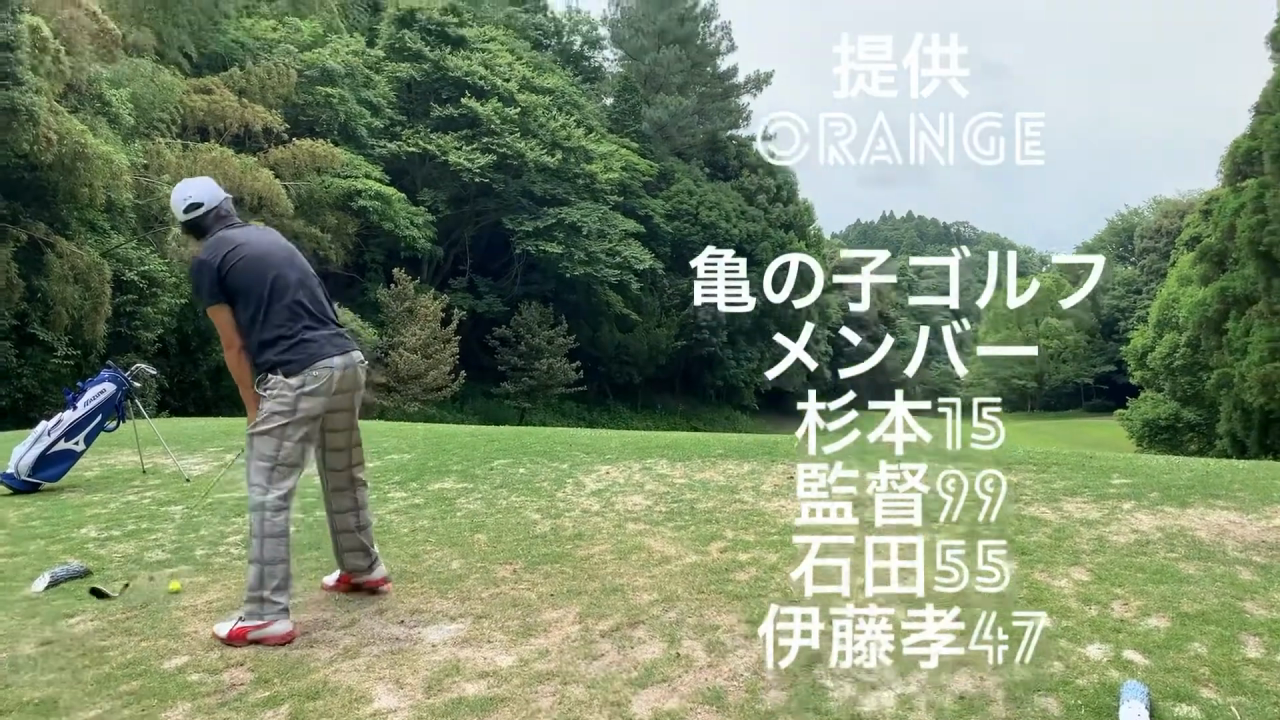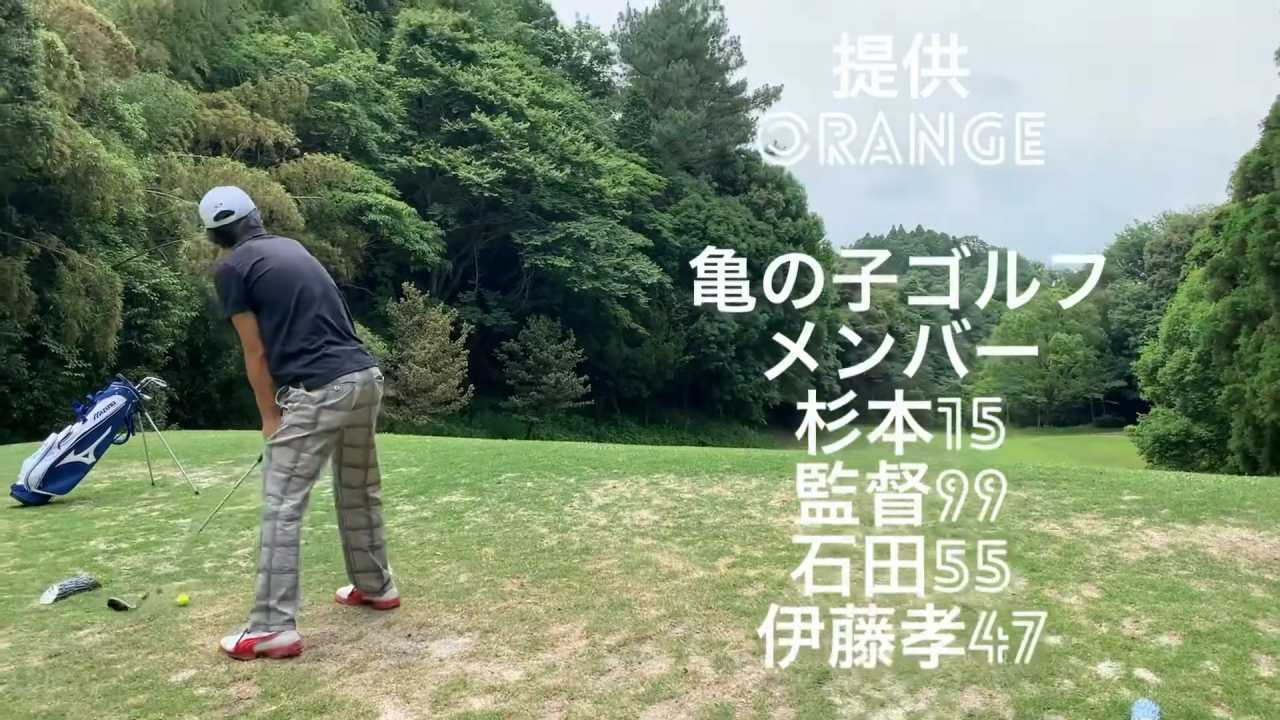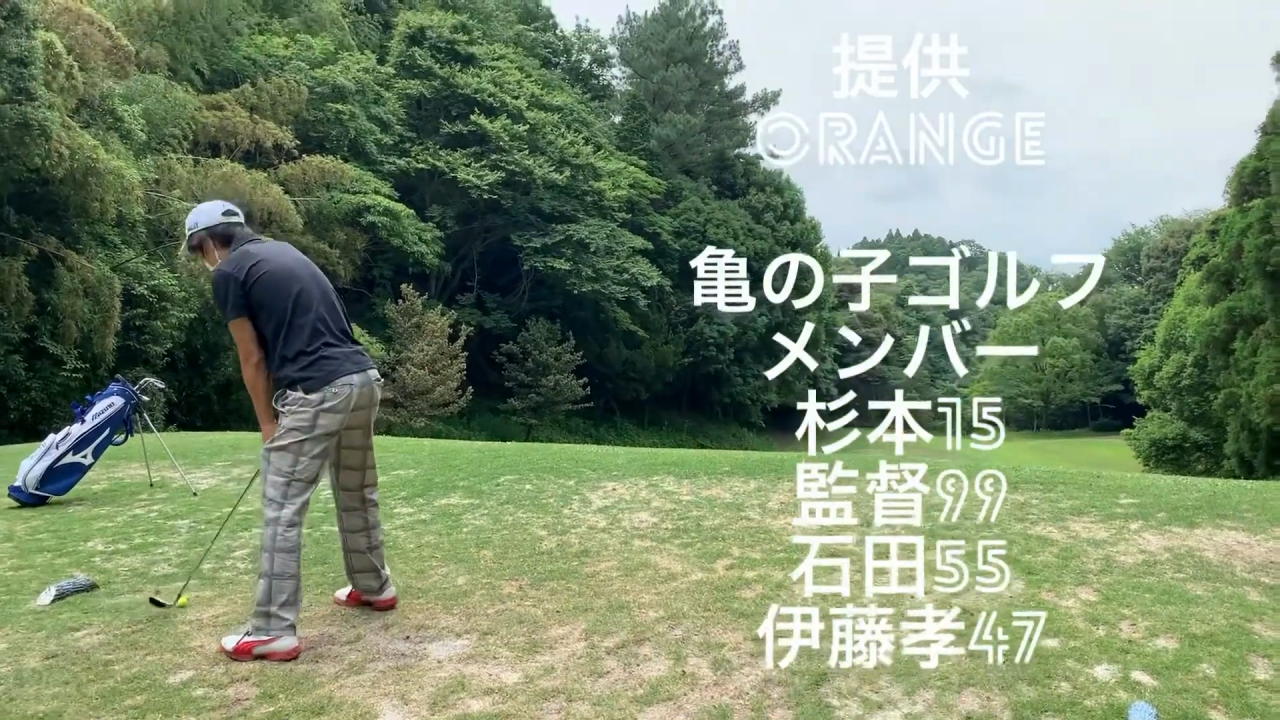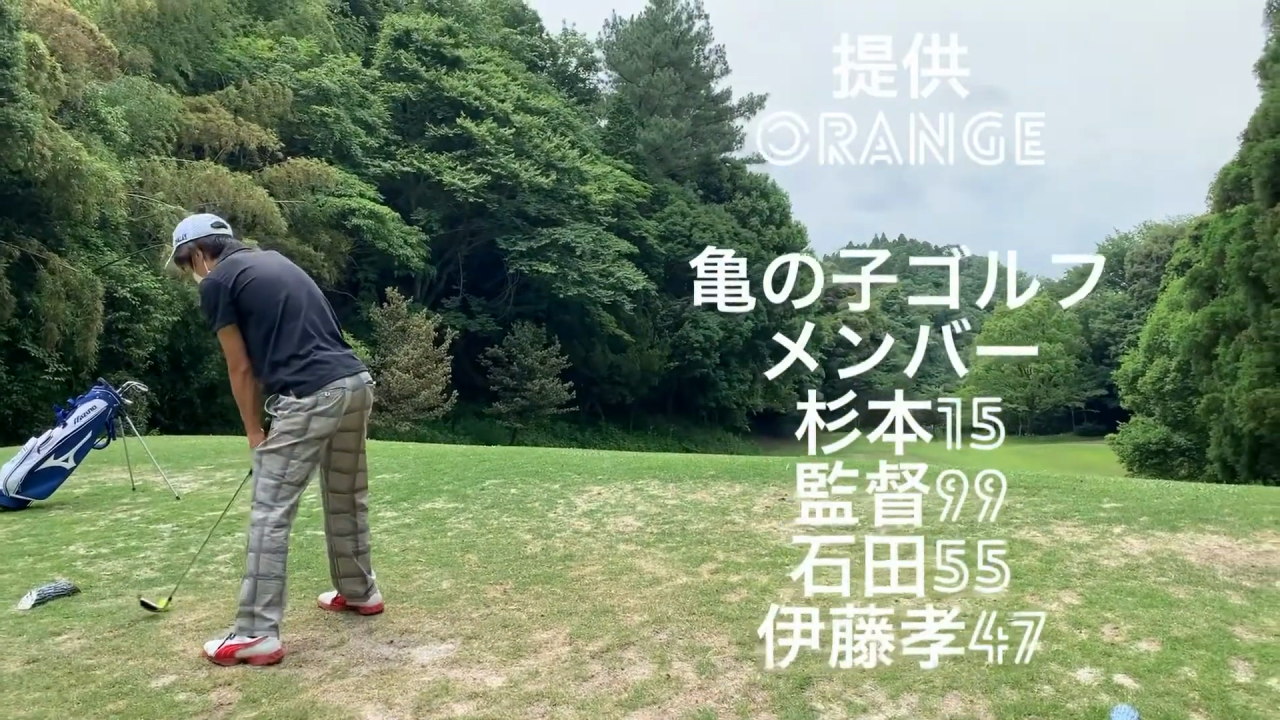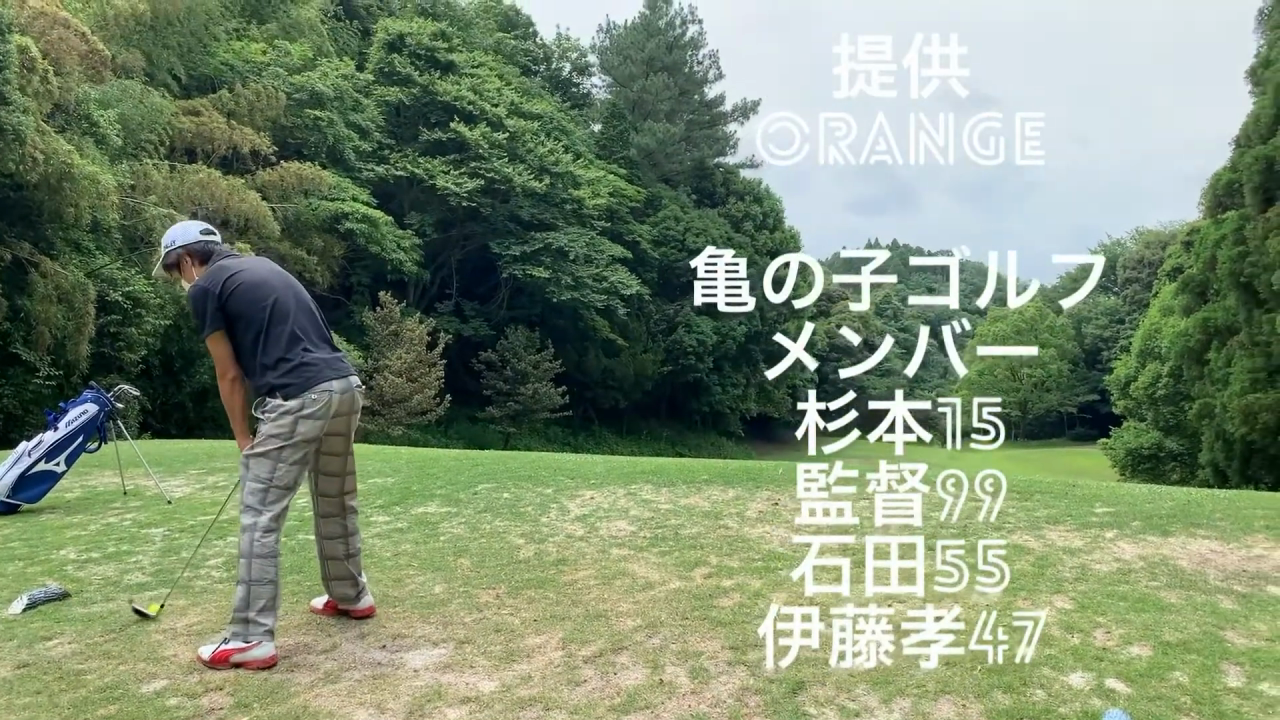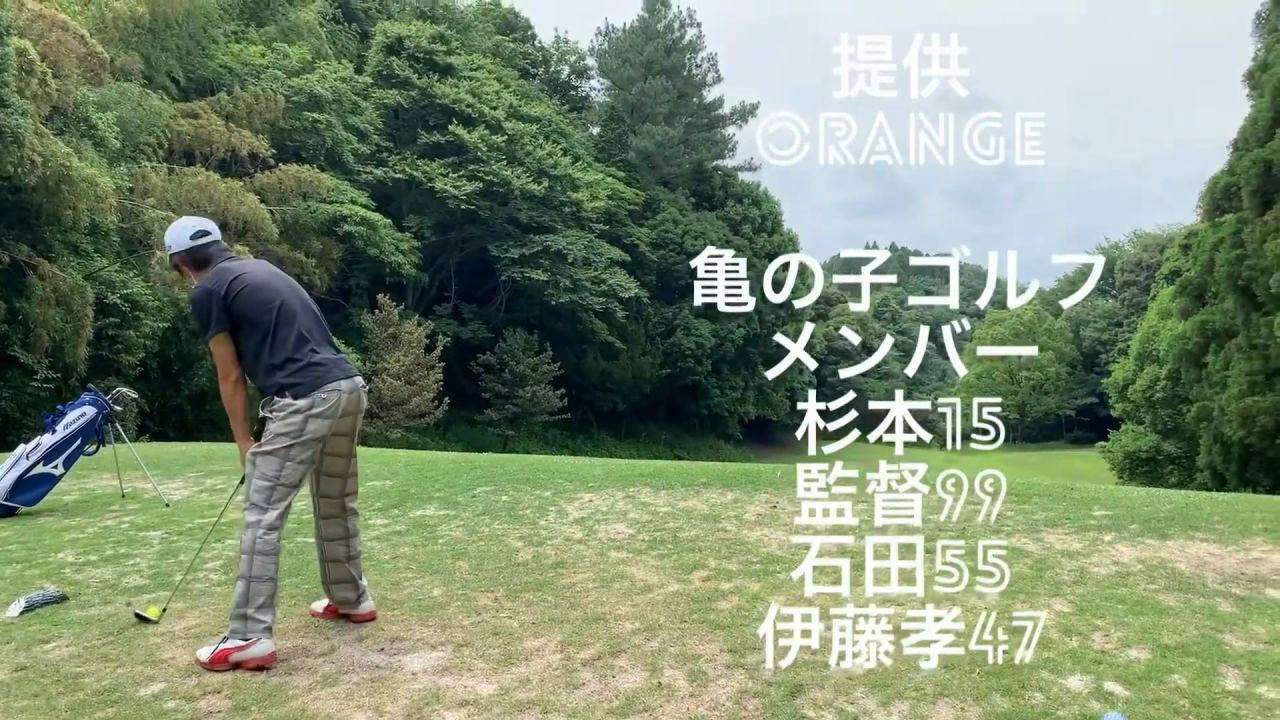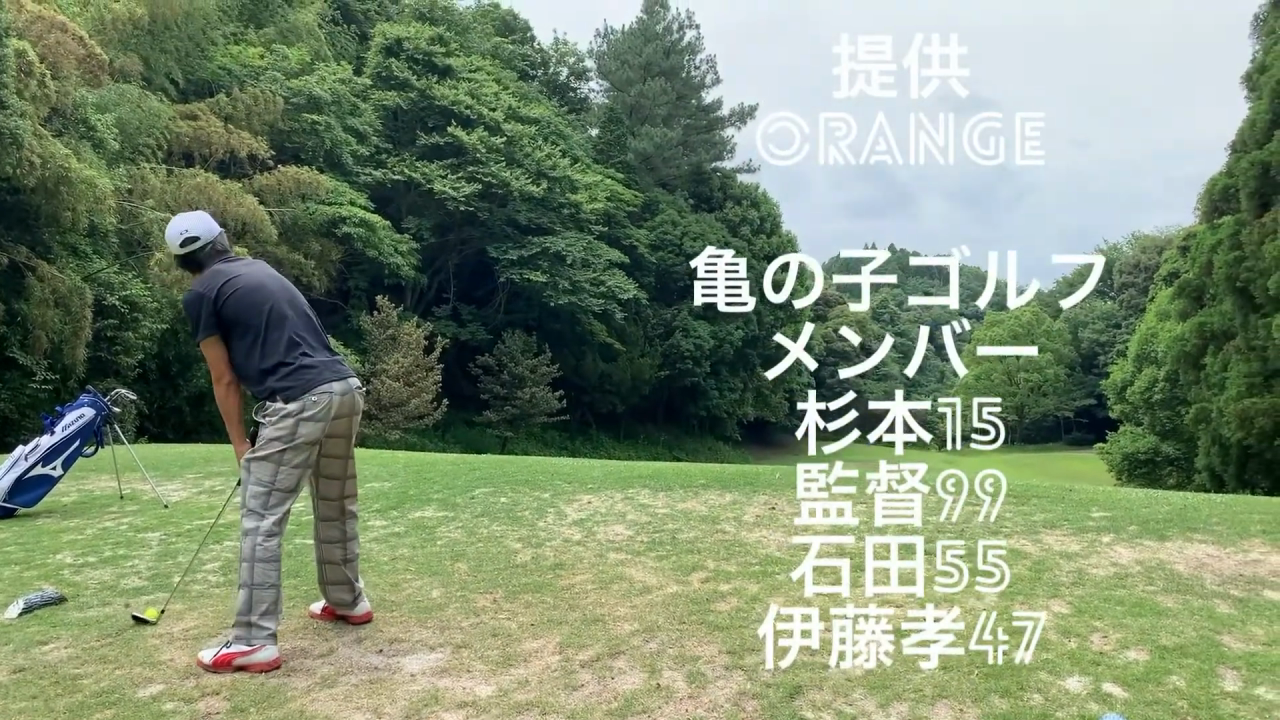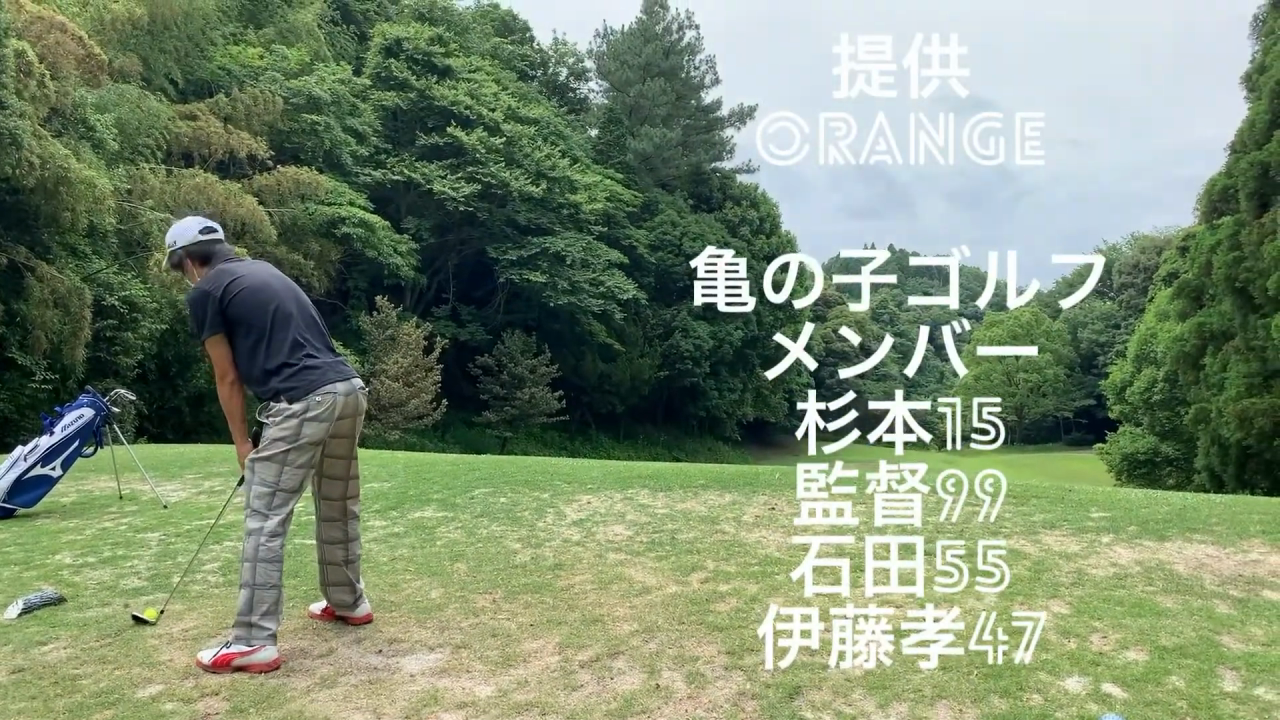
dt=0.3s
person 1, frame 1
left shoulder: (206, 262)
right shoulder: (270, 236)
left elbow: (235, 346)
left wrist: (253, 405)
right wrist: (263, 401)
left hip: (298, 377)
right hip: (347, 361)
left knee: (268, 496)
right knee: (344, 476)
left ankle: (267, 615)
right ankle: (363, 567)
person 1, frame 2
left shoulder: (231, 269)
right shoulder: (293, 249)
left elbow: (257, 353)
left wrist: (269, 416)
right wrist: (280, 411)
left hip: (317, 390)
right hip: (364, 376)
left knee: (282, 508)
right knee: (360, 492)
left ankle: (273, 626)
right ankle: (375, 586)
person 1, frame 3
left shoulder: (228, 274)
right shoulder: (285, 252)
left elbow: (253, 360)
left wrist: (268, 424)
right wrist: (276, 421)
left hip: (317, 393)
right hip: (364, 378)
left knee: (283, 511)
right knee: (357, 494)
left ankle: (274, 630)
right ankle: (374, 586)
person 1, frame 4
left shoulder: (217, 283)
right shoulder: (273, 259)
left elbow: (241, 368)
left wrist: (254, 431)
right wrist: (263, 429)
left hip: (310, 397)
right hip: (355, 382)
left knee: (271, 515)
right knee: (347, 499)
left ankle: (257, 633)
right ankle: (359, 591)
person 1, frame 5
left shoulder: (205, 289)
right shoulder: (262, 266)
left elbow: (230, 375)
left wrist: (244, 438)
right wrist: (253, 438)
left hip: (298, 399)
right hip: (345, 386)
left knee: (260, 519)
right knee: (336, 502)
left ankle: (251, 637)
right ankle: (351, 595)
person 1, frame 6
left shoulder: (207, 290)
right shoulder: (262, 269)
left elbow: (231, 376)
left wrist: (243, 440)
right wrist: (254, 438)
left hip: (305, 400)
right hip: (348, 386)
left knee: (262, 517)
right knee: (337, 504)
left ankle: (250, 636)
right ankle: (350, 598)
person 1, frame 7
left shoulder: (200, 295)
right shoulder: (260, 270)
left elbow: (225, 380)
left wrist: (239, 444)
left hip: (298, 403)
right hip: (345, 387)
left knee: (261, 523)
right knee: (336, 506)
left ankle: (254, 642)
right ankle: (348, 600)
person 1, frame 8
left shoulder: (204, 293)
right shoulder: (263, 270)
left elbow: (228, 379)
left wrist: (241, 442)
left hip: (302, 404)
right hip: (348, 388)
left knee: (265, 523)
right knee: (339, 507)
left ankle: (254, 642)
right ankle: (348, 601)
